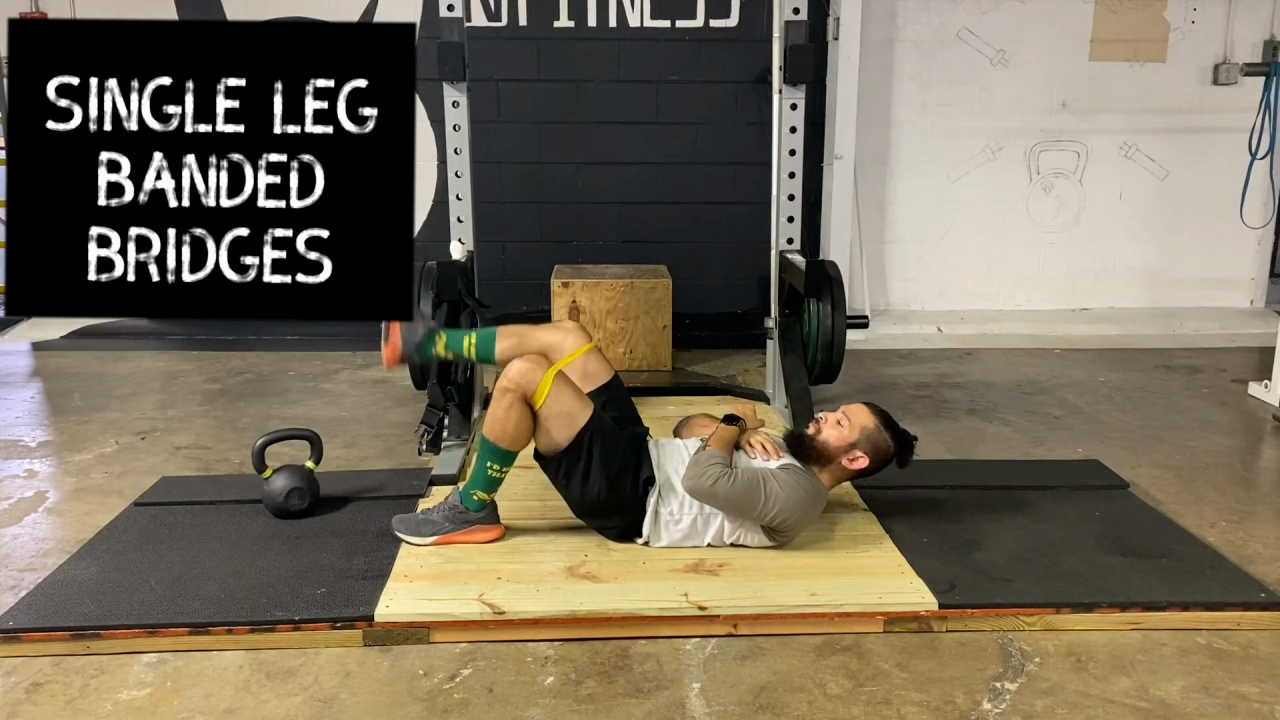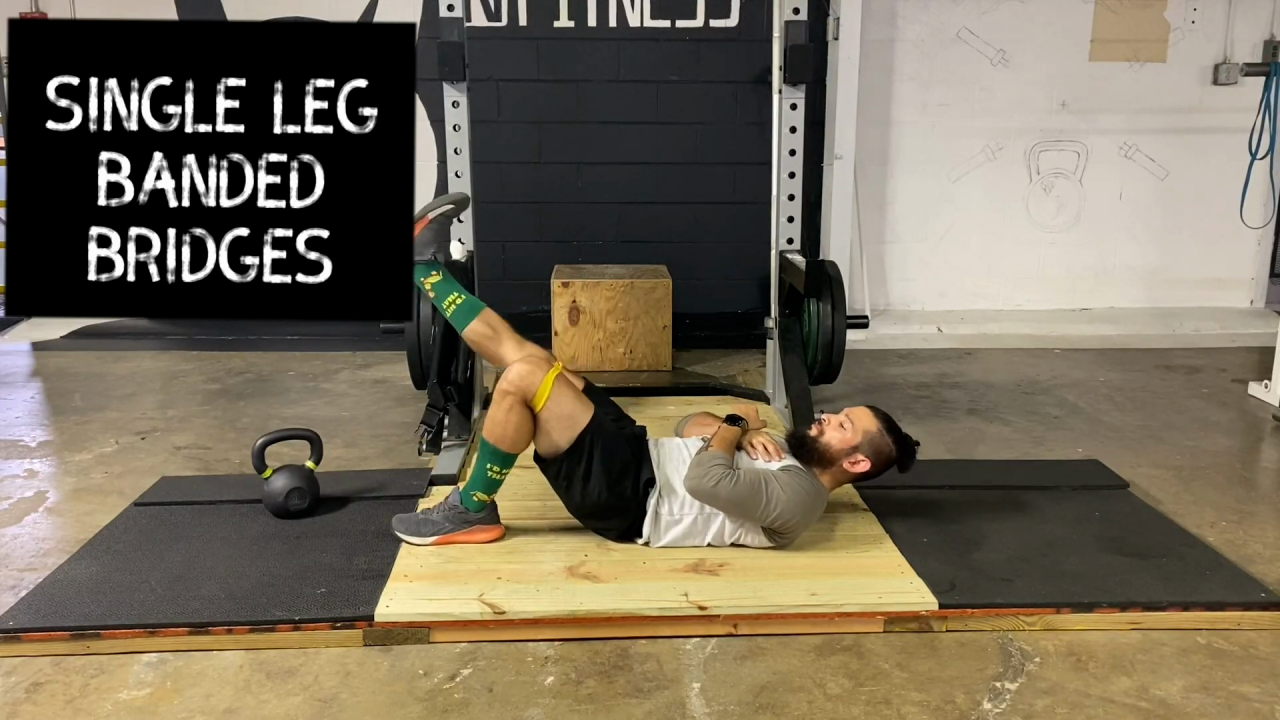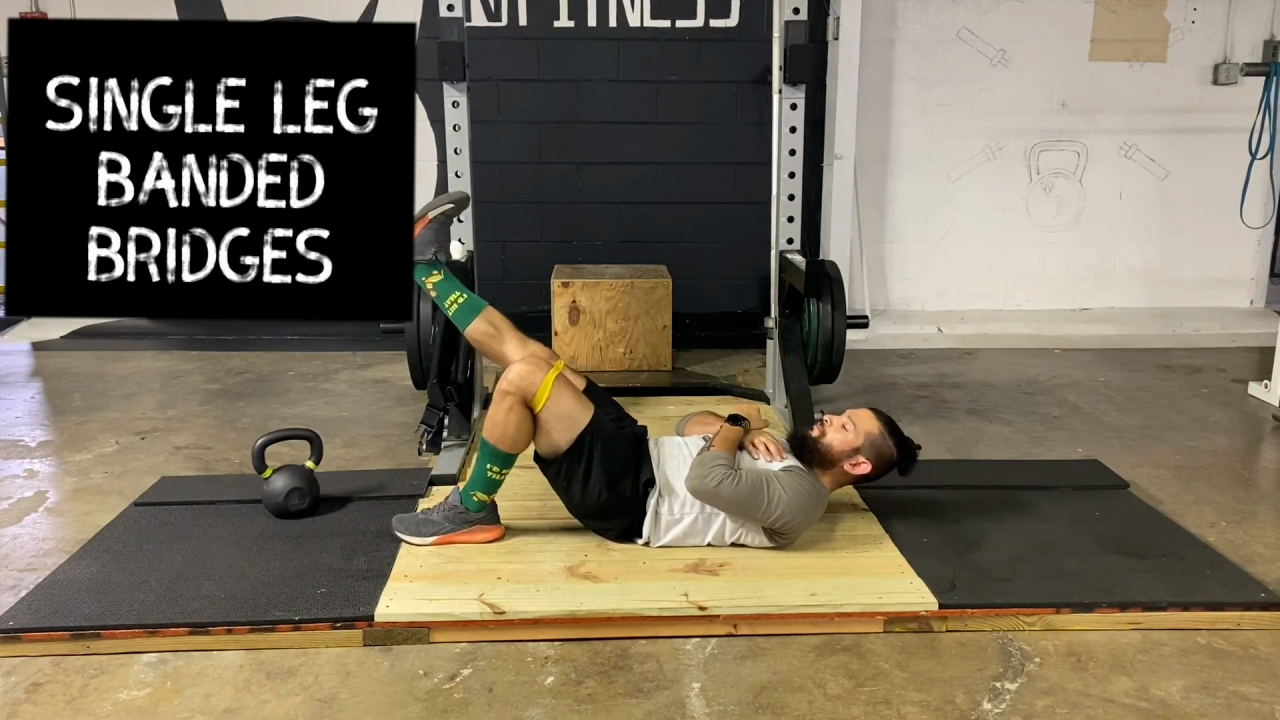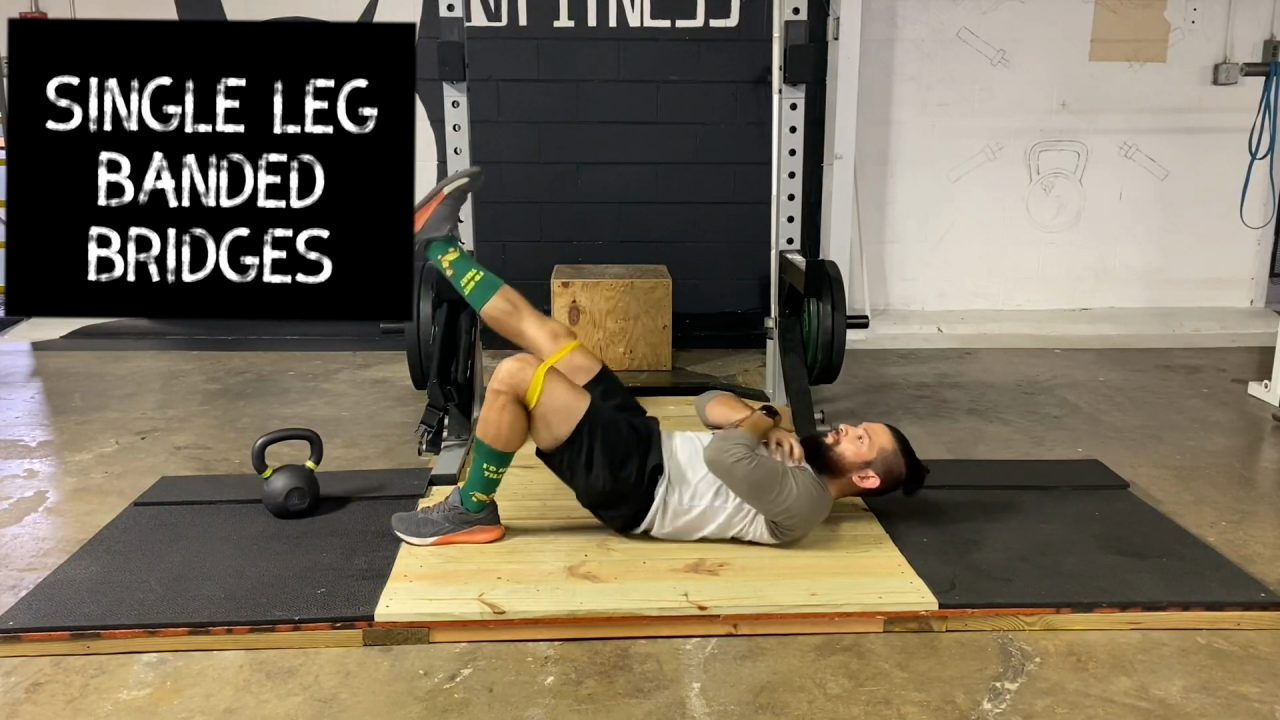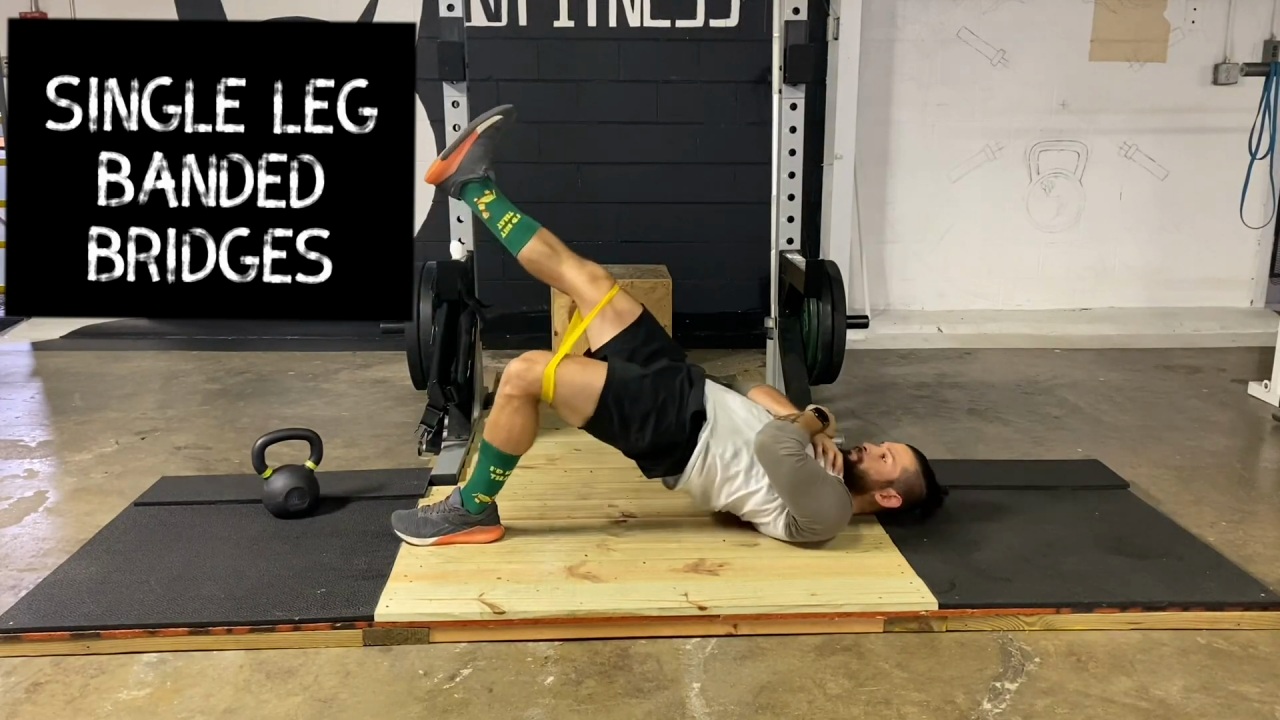
dt=0.5s
person 1, frame 1
left shoulder: (796, 499)
right shoulder: (790, 453)
left elbow: (701, 481)
right elbow: (689, 425)
left wrist: (736, 422)
right wrist: (742, 428)
left hip: (626, 502)
right hip: (640, 459)
left knee: (524, 376)
right knee: (566, 337)
left ankle: (473, 512)
right ankle: (423, 341)
person 1, frame 2
left shoulder: (796, 497)
right shoulder: (785, 454)
left elbow: (703, 479)
right elbow: (691, 426)
left wrist: (736, 424)
right wrist: (745, 429)
left hip: (626, 499)
right hip: (638, 455)
left knee: (522, 378)
right knee: (521, 353)
left ankle: (472, 512)
right ankle: (430, 271)
person 1, frame 3
left shoulder: (798, 499)
right shoulder: (785, 455)
left elbow: (705, 480)
right elbow: (691, 425)
left wrist: (737, 423)
right wrist: (745, 429)
left hip: (625, 497)
right hip: (637, 454)
left knee: (522, 377)
right knee: (527, 354)
left ankle: (471, 511)
right ankle: (430, 268)
person 1, frame 4
left shoulder: (801, 501)
right shoulder: (794, 458)
left elbow: (723, 456)
right elbow: (709, 400)
left wrist: (767, 420)
right wrist: (769, 422)
left hip: (633, 483)
right hip: (645, 443)
left knee: (513, 376)
right knee: (547, 334)
left ankle: (471, 511)
right ankle: (440, 244)
person 1, frame 5
left shoulder: (825, 511)
right shoulder: (824, 466)
left elbow: (773, 445)
right elbow: (752, 392)
left wrist: (814, 421)
right wrist: (811, 423)
left hip: (674, 426)
right hip: (685, 393)
left knee: (523, 374)
right knee: (584, 276)
left ankle: (473, 510)
right ankle: (473, 183)
